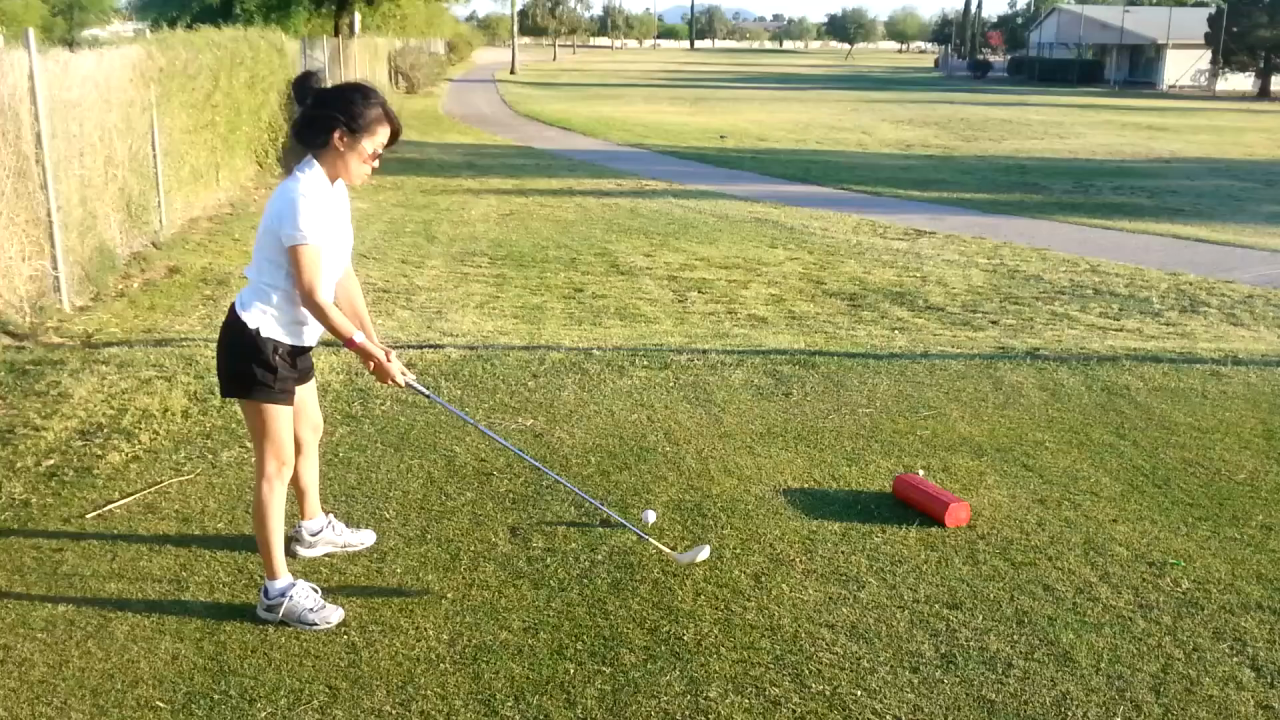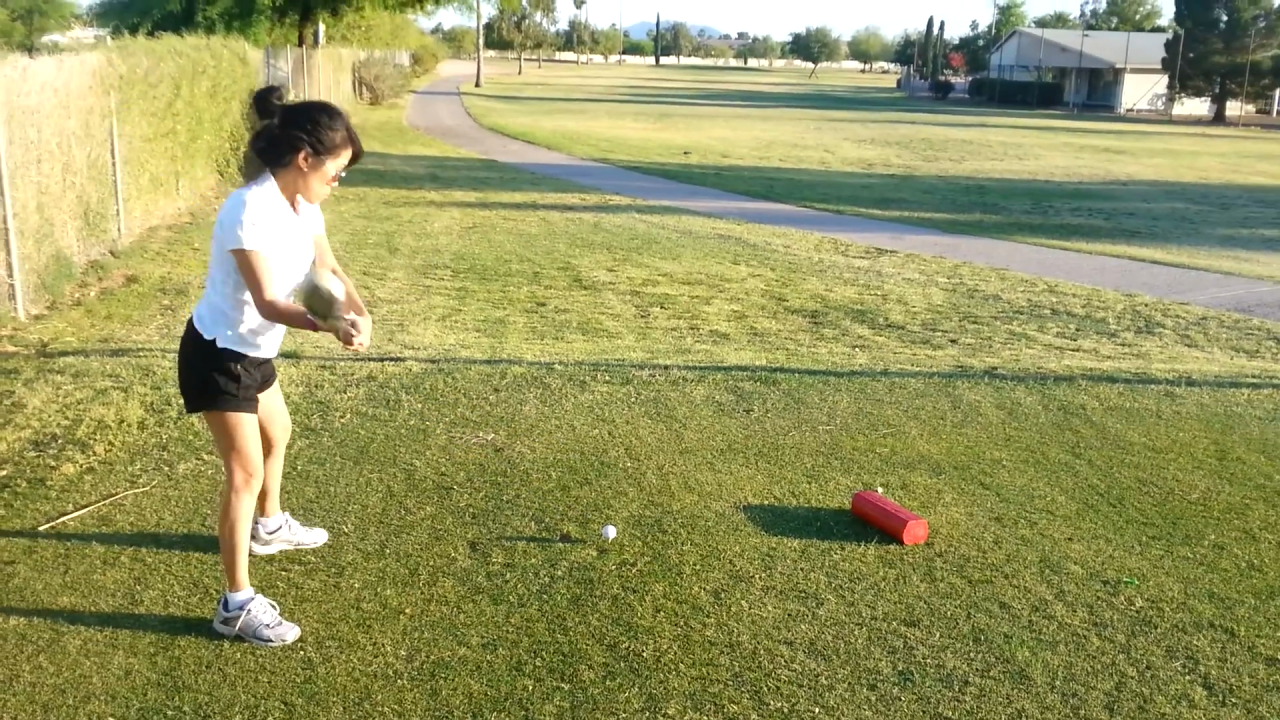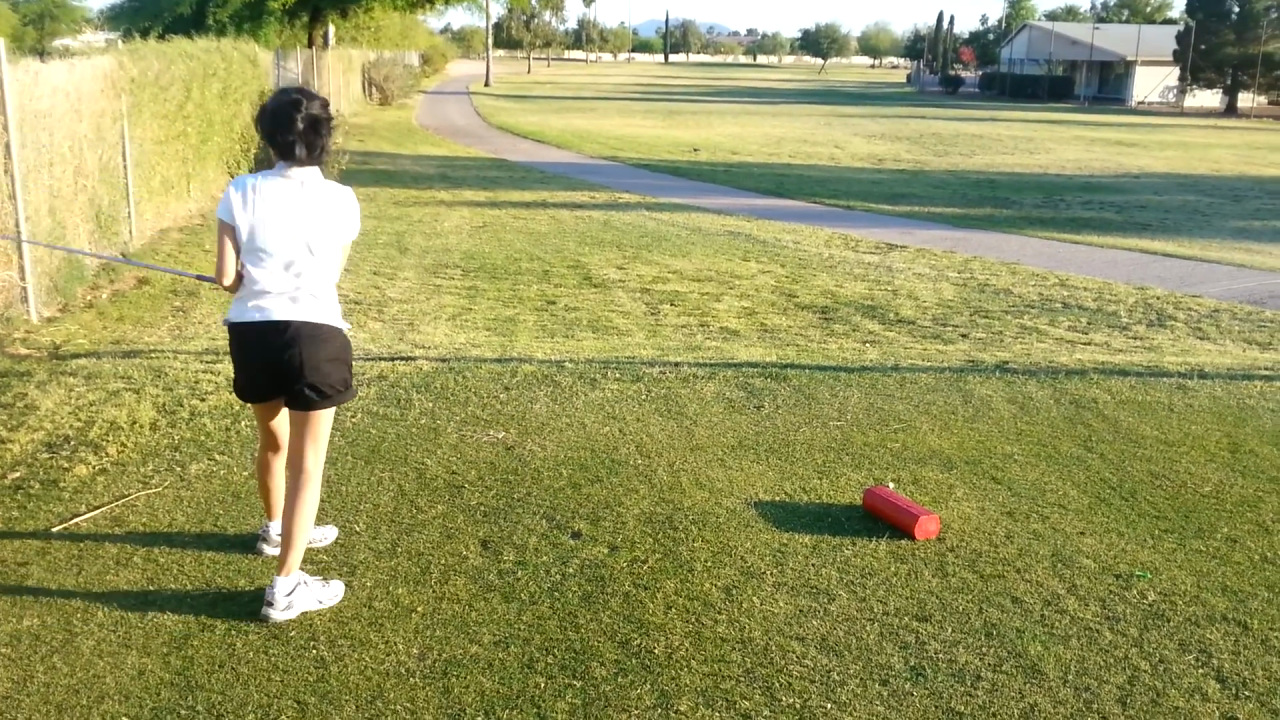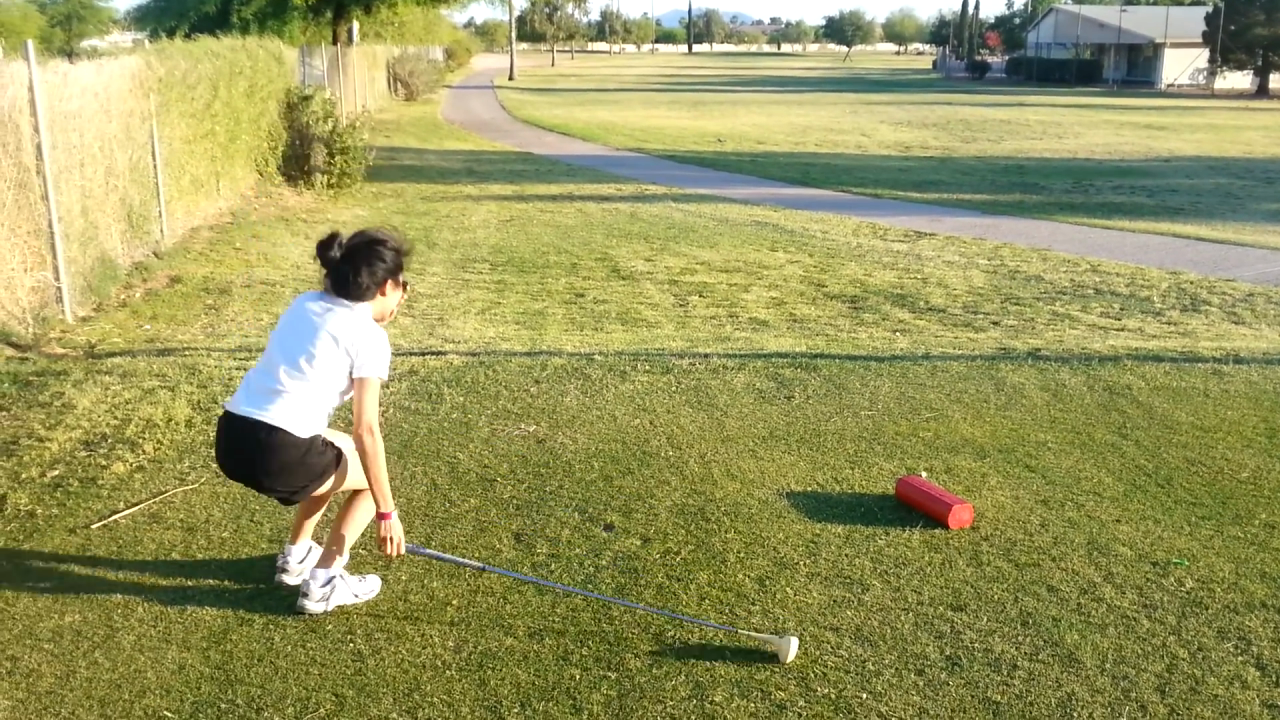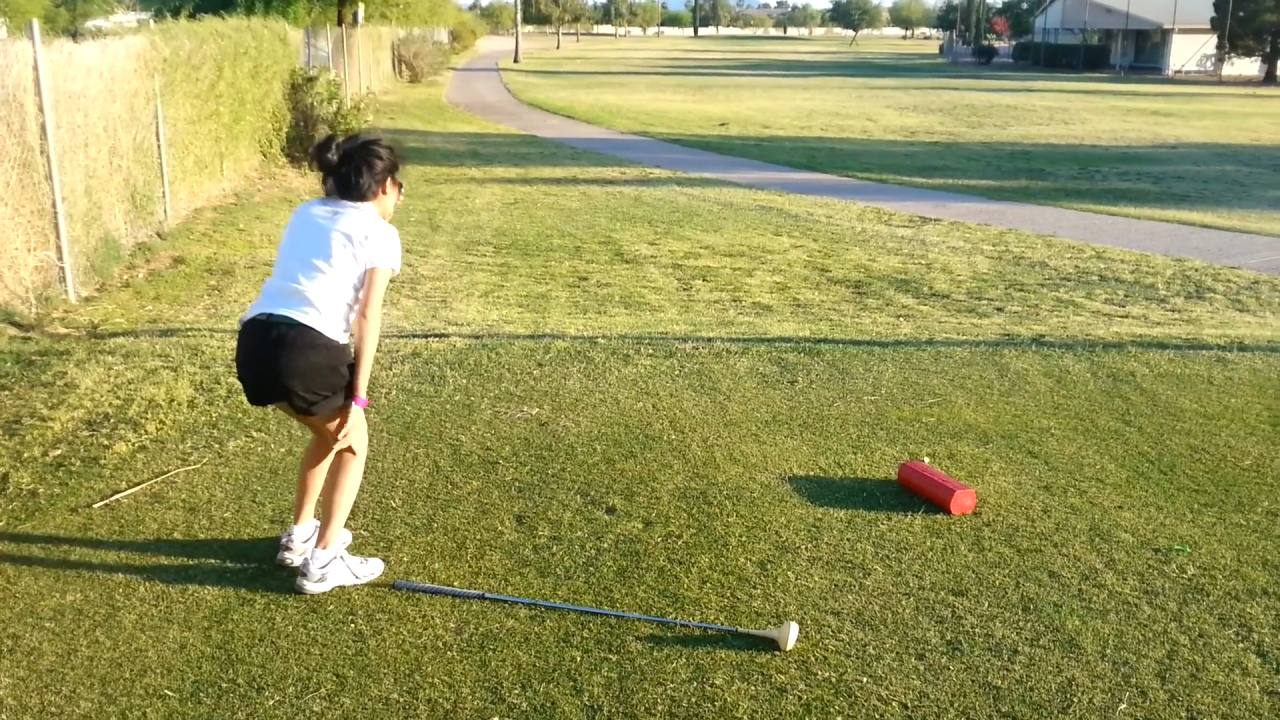
dt=1s
person 1, frame 1
left shoulder: (332, 190)
right shoulder: (305, 199)
left elbow: (342, 277)
right elbow: (315, 298)
left wrist: (373, 340)
right wrist: (370, 353)
left hip: (288, 339)
right hip: (259, 342)
left knee: (309, 434)
right knee: (277, 462)
left ankle: (313, 527)
right ankle: (278, 589)
person 1, frame 2
left shoulder: (301, 207)
right shoulder: (252, 212)
left elbow: (330, 272)
right elbow: (267, 301)
left wrist: (356, 312)
right wrist: (328, 326)
left hip: (250, 350)
right hip: (221, 353)
left knee: (277, 436)
right knee: (244, 469)
left ankle: (268, 525)
right ankle: (238, 602)
person 1, frame 3
left shoulder: (239, 191)
right shoulder: (340, 200)
left elbow: (226, 275)
left hip: (251, 336)
right hip: (316, 337)
left knee: (275, 439)
right knee: (308, 462)
left ankle: (278, 529)
right ankle: (286, 586)
person 1, frame 4
left shoulder: (303, 305)
right shoulder: (369, 337)
right elbow: (367, 430)
right wrist: (387, 513)
left hip: (232, 441)
right hip: (276, 452)
left knee: (340, 451)
right knee: (368, 477)
left ankle: (297, 556)
right ankle: (323, 581)
person 1, frame 5
left shoulder: (306, 214)
right shoulder: (379, 232)
right elbow: (367, 317)
right wrist: (358, 396)
left hip: (254, 340)
right hip: (309, 346)
left knee: (328, 434)
right knee: (352, 445)
left ankle: (299, 536)
right ankle: (322, 562)
